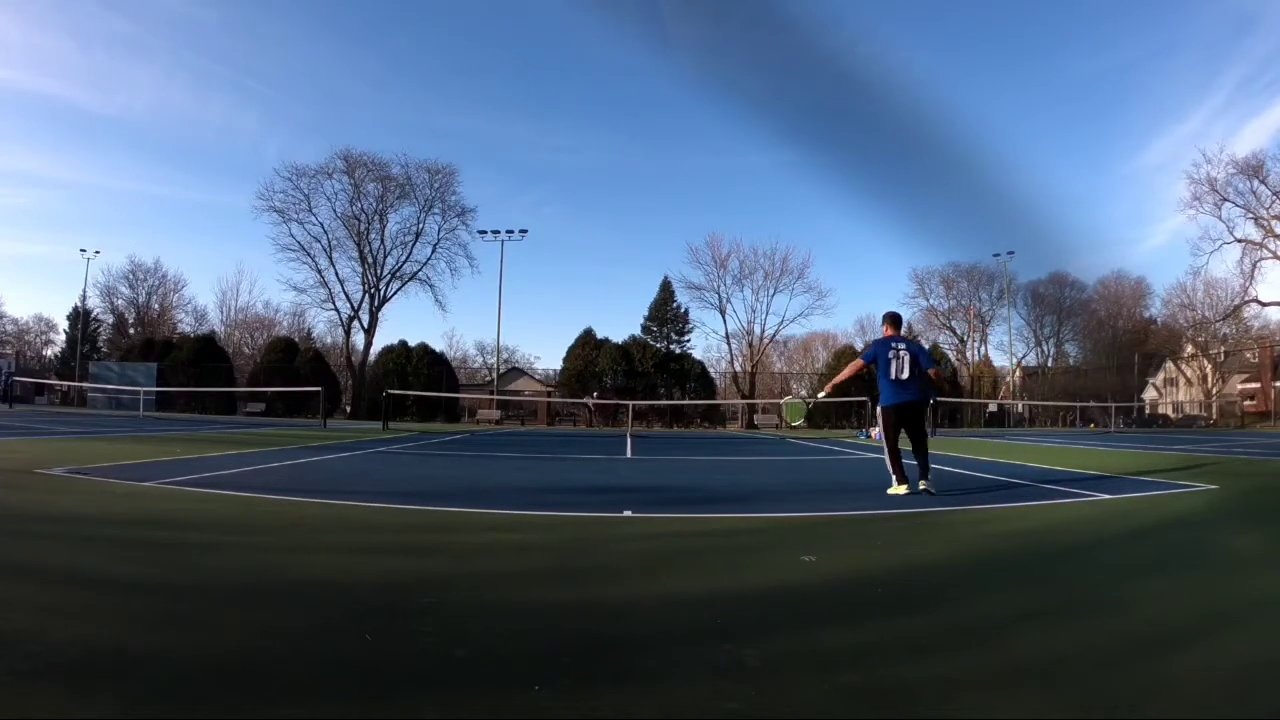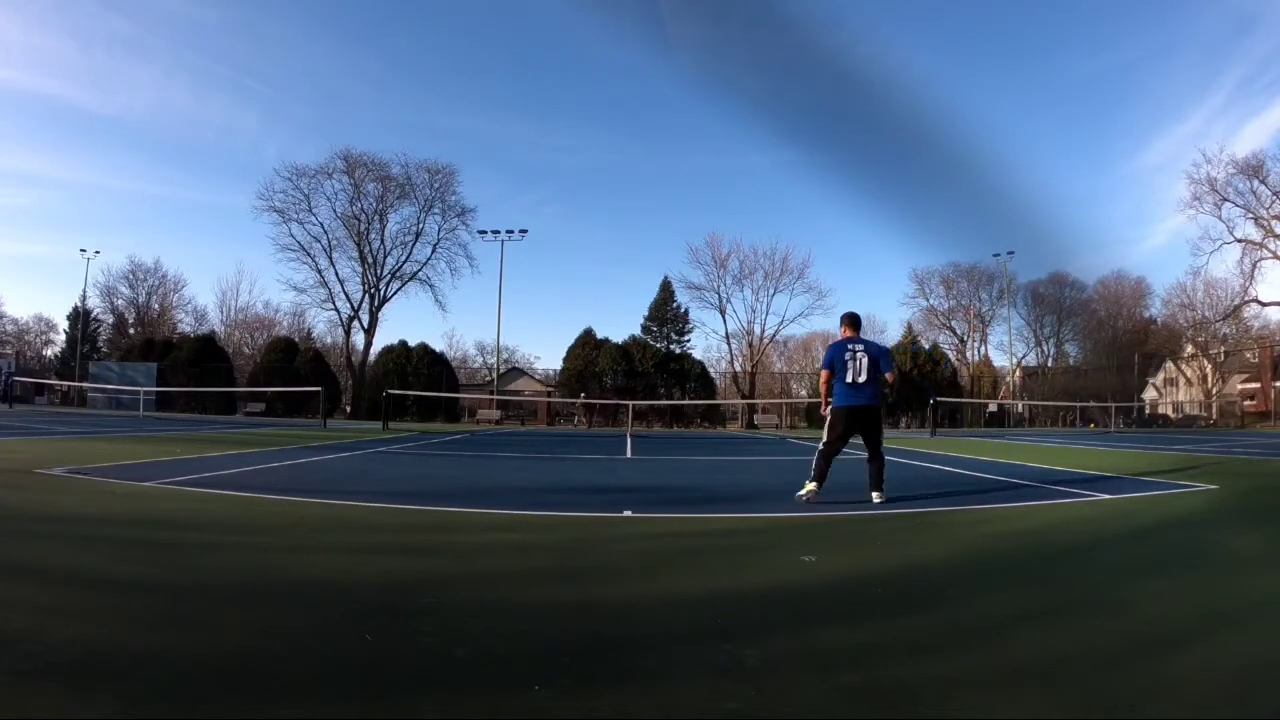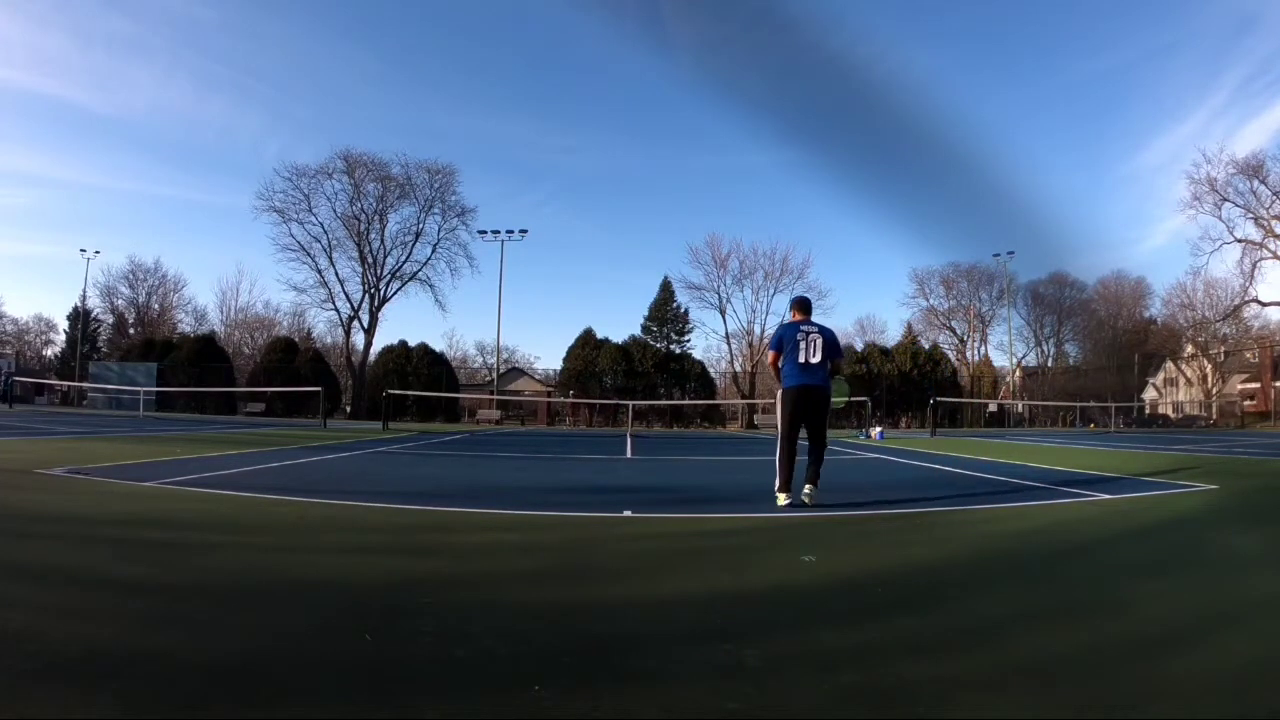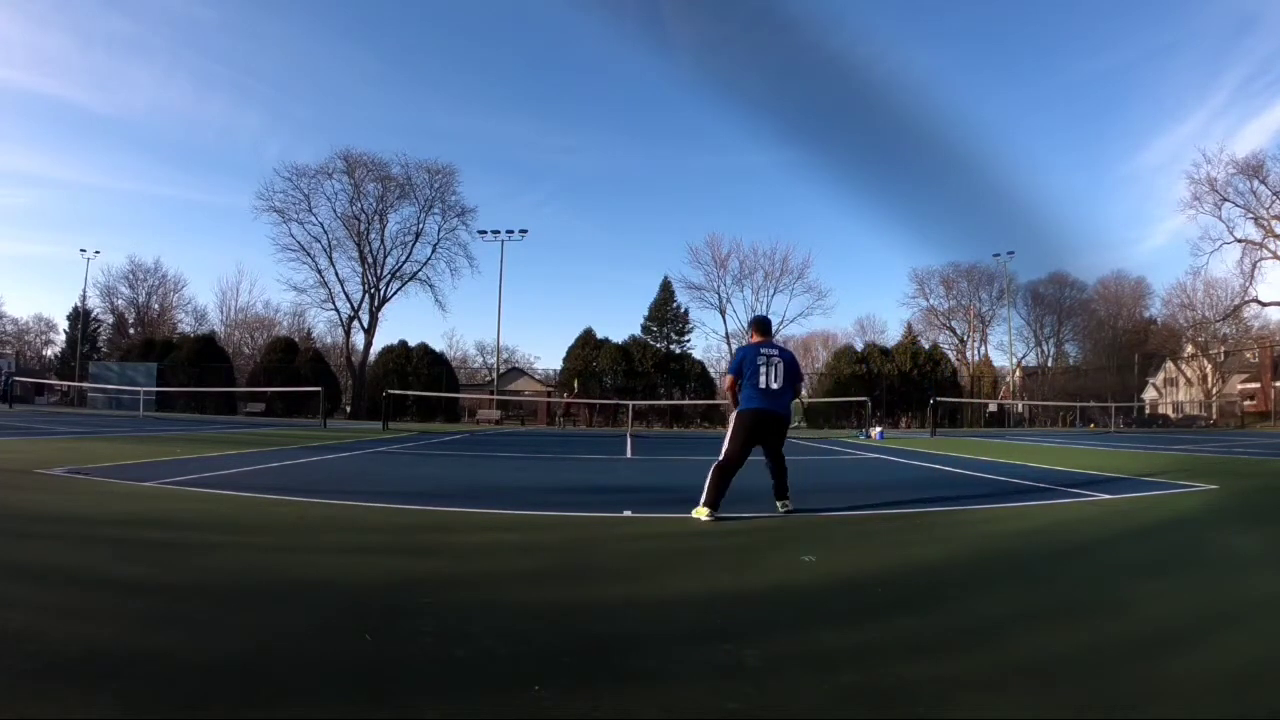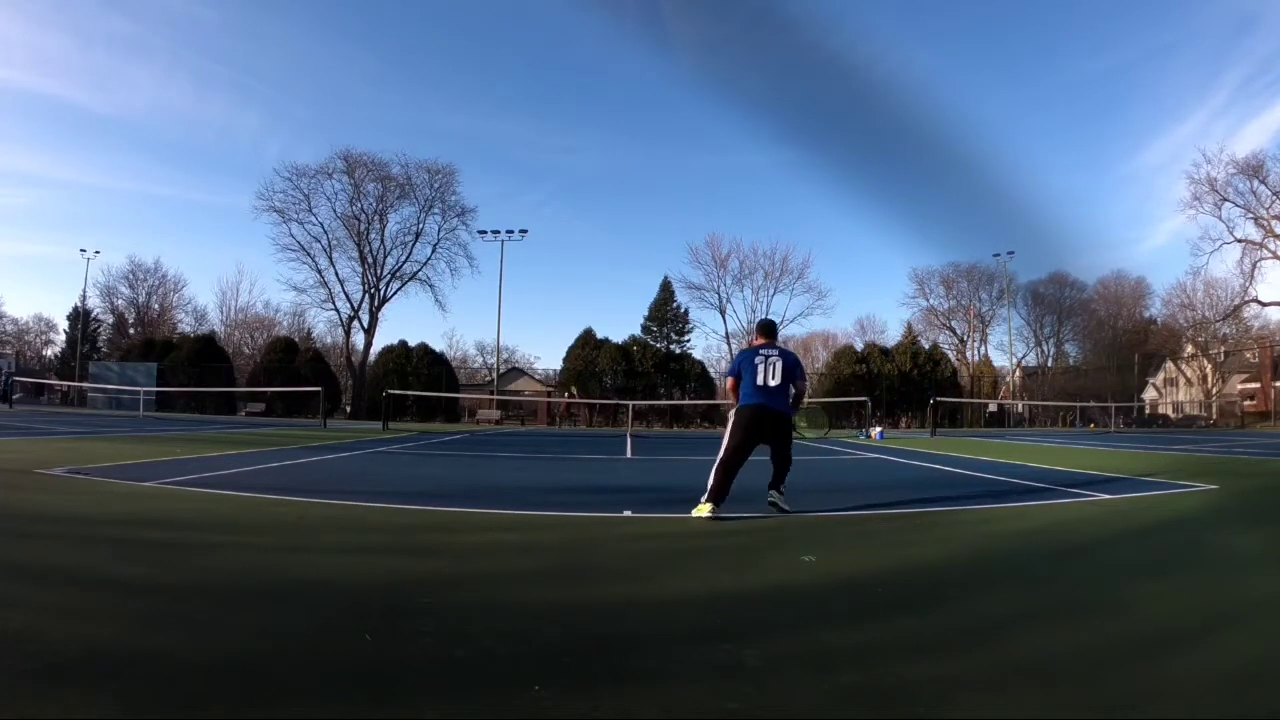
dt=0.3s
person 1, frame 1
left shoulder: (879, 345)
right shoulder: (915, 347)
left elbow: (856, 366)
right elbow: (933, 372)
left wrist: (833, 383)
left hip: (890, 405)
right hip: (915, 403)
left knee: (891, 447)
right knee: (919, 444)
left ankle: (901, 483)
right ankle: (924, 479)
person 1, frame 2
left shoulder: (835, 348)
right shoulder: (876, 349)
left elbow: (824, 379)
right elbow: (890, 378)
left wrist: (825, 402)
right wrist: (875, 389)
left hip: (842, 407)
right hip: (869, 408)
left knee: (827, 449)
right knee: (875, 451)
left ankle: (813, 485)
right ankle: (878, 491)
person 1, frame 3
left shoulder: (785, 329)
right shoulder: (828, 333)
left elbow: (771, 360)
right elbow: (837, 365)
left wrist: (782, 380)
left hip: (793, 390)
right hip: (820, 392)
left knee: (787, 443)
right knee: (817, 443)
left ankle: (784, 492)
right ankle: (811, 485)
person 1, frame 4
left shoulder: (744, 352)
right shoulder: (787, 355)
left elbow: (729, 385)
right elbow: (798, 389)
left wrist: (738, 406)
left hip: (749, 412)
right hip: (780, 416)
left knee: (727, 462)
right knee: (775, 458)
left ankle: (707, 506)
right ankle: (783, 500)
person 1, frame 5
left shoulder: (744, 354)
right shoulder: (790, 357)
left elbow: (731, 387)
right elbow: (801, 389)
left wrist: (740, 406)
right wrist: (791, 410)
left hip: (748, 410)
right hip: (780, 414)
left knee: (728, 459)
right knee: (782, 458)
left ankle: (710, 503)
right ankle: (776, 492)
